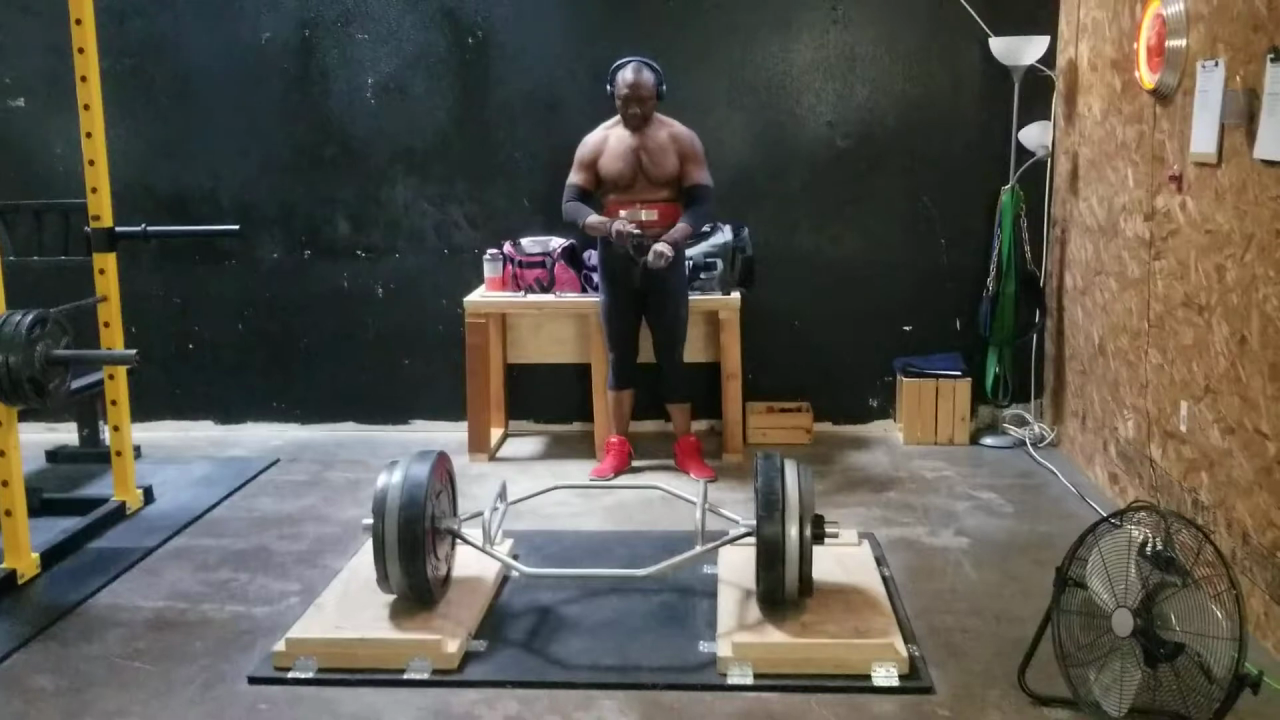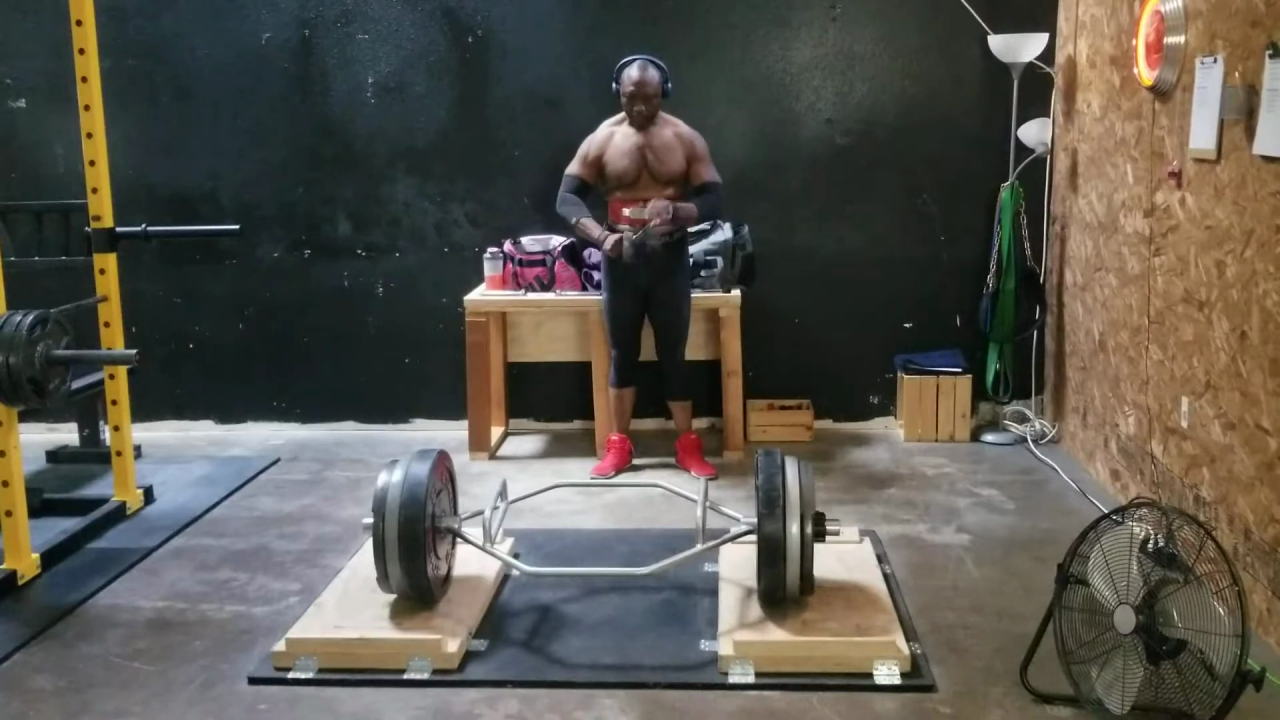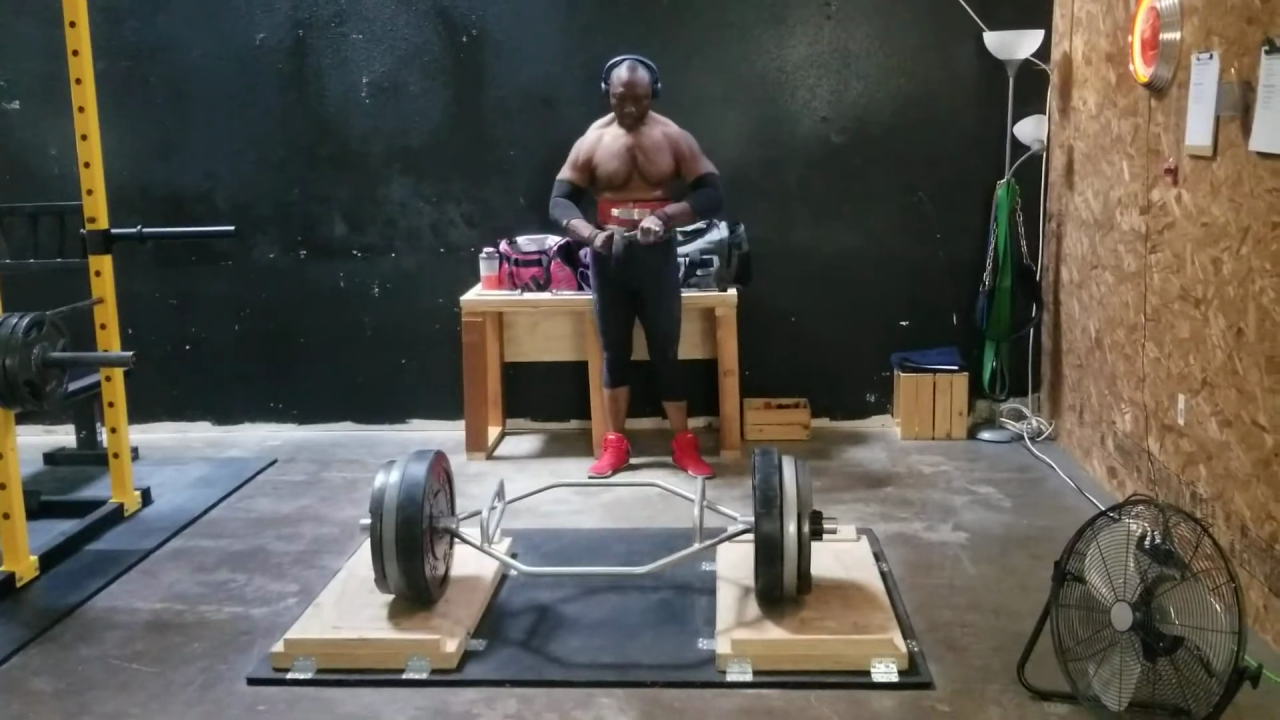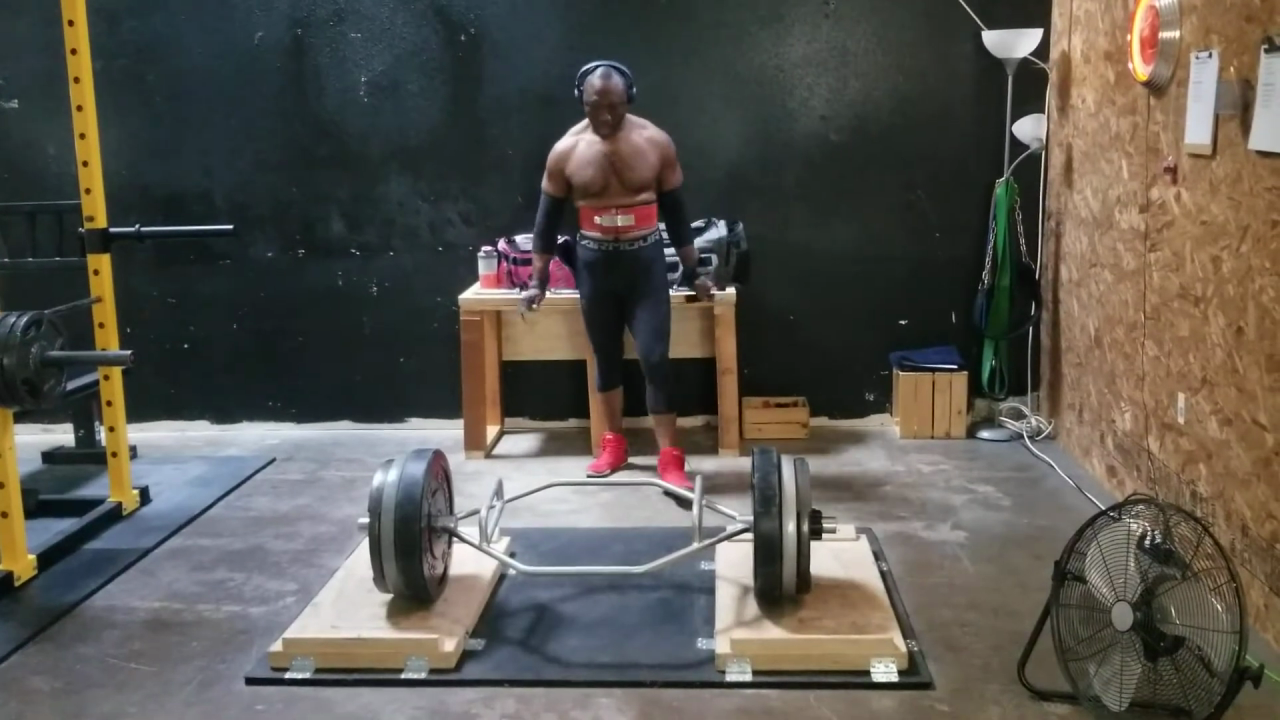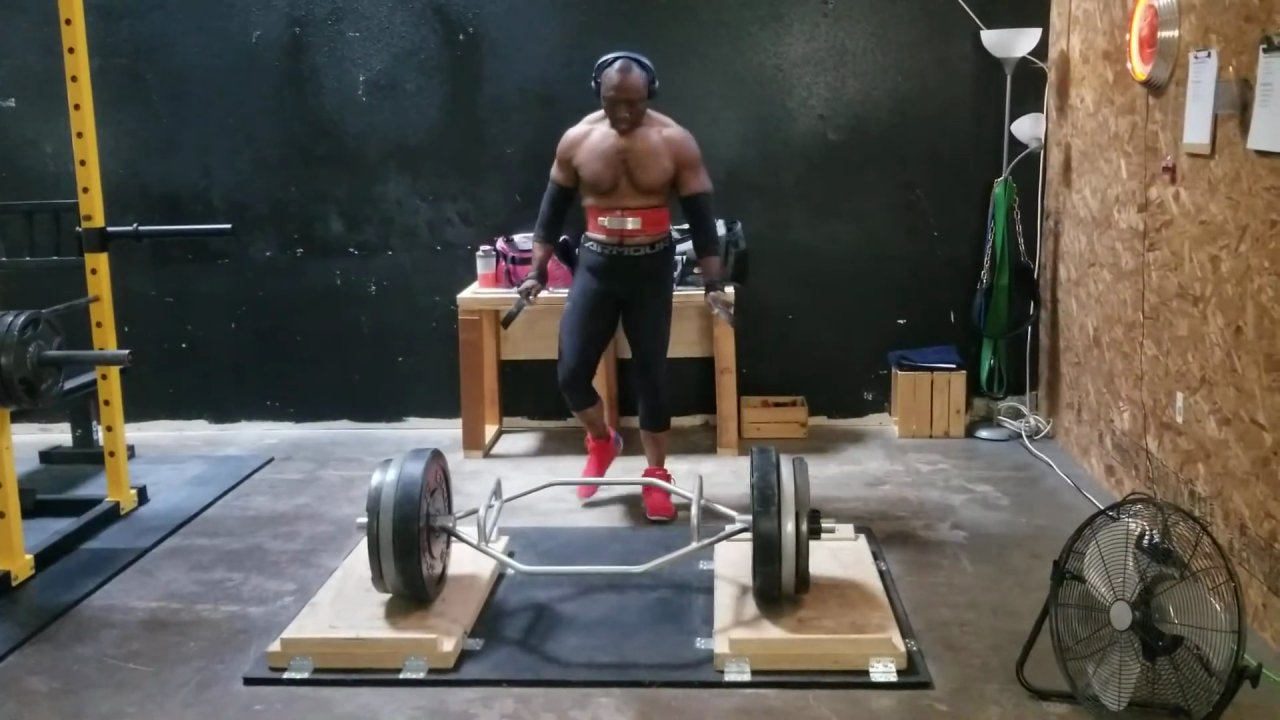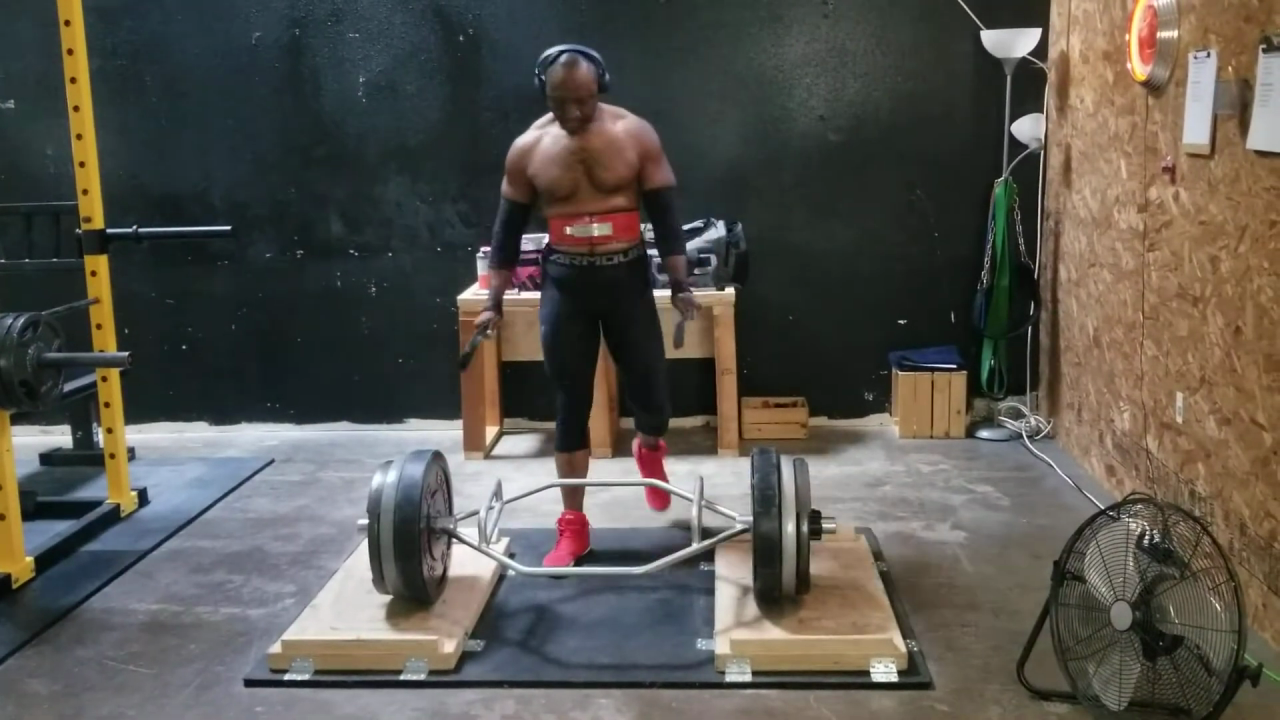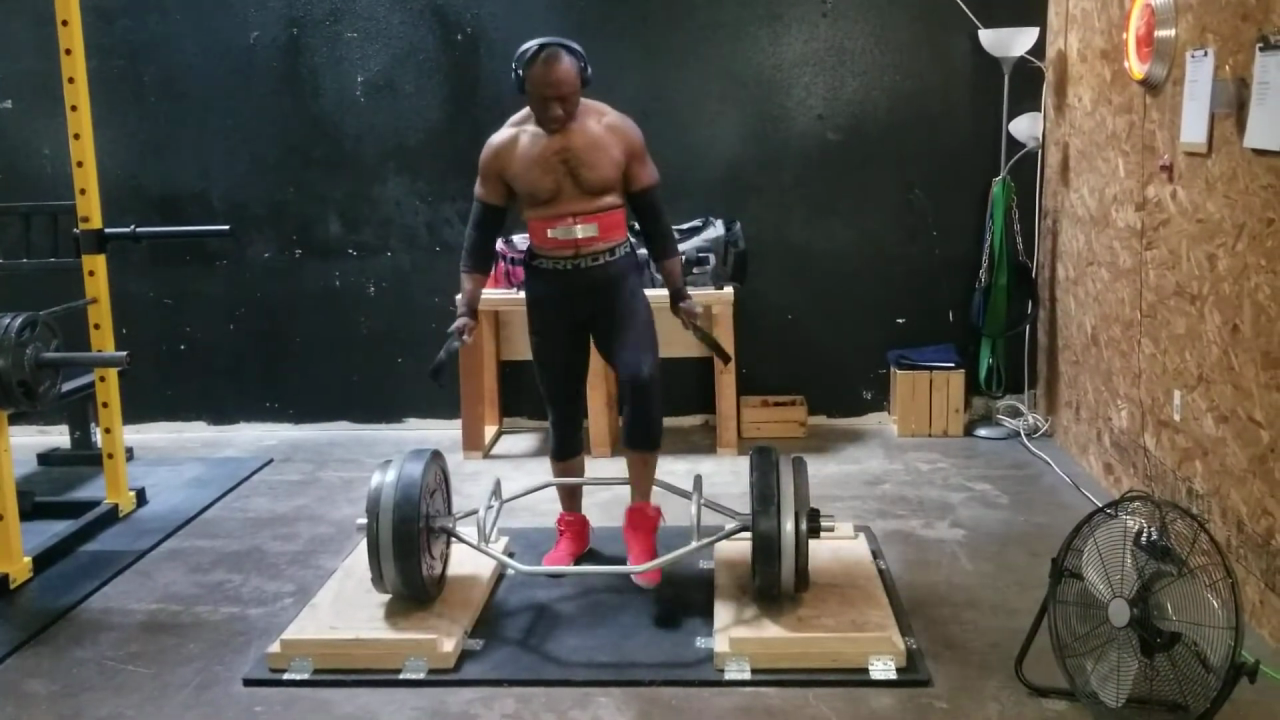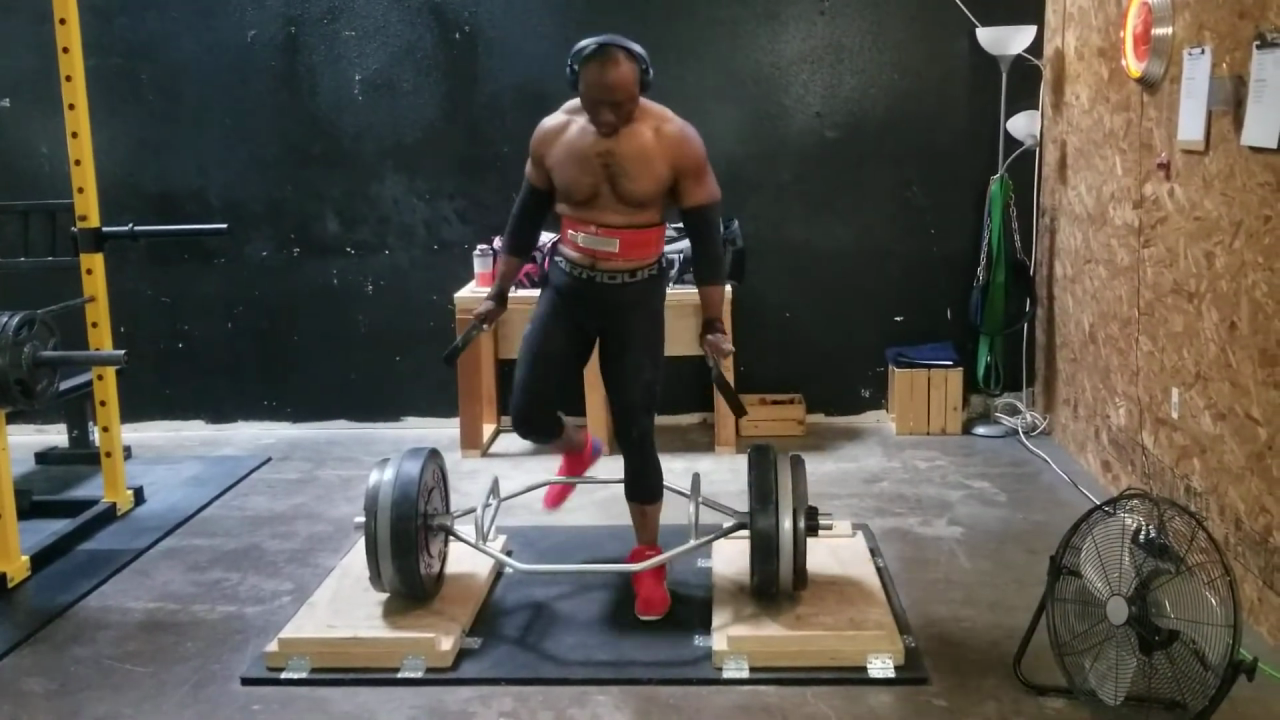
dt=0.5s
person 1, frame 1
left shoulder: (683, 140)
right shoulder: (595, 143)
left elbow: (701, 204)
right elbow: (571, 205)
left wrist: (672, 241)
right wrist: (607, 224)
left hip: (666, 258)
right hip: (616, 258)
left knee: (671, 355)
right knee: (620, 355)
left ankle: (686, 447)
right ankle: (618, 446)
person 1, frame 2
left shoulder: (687, 139)
right shoulder: (601, 140)
left elbow: (713, 201)
right elbow: (566, 198)
left wrist: (677, 212)
right wrist: (601, 235)
left hip: (670, 255)
right hip: (621, 258)
left knee: (673, 353)
right knee: (622, 352)
left ankle: (688, 445)
right ankle: (618, 444)
person 1, frame 3
left shoulder: (675, 139)
right shoulder: (590, 142)
left elbow: (713, 195)
right elbow: (559, 201)
left wrist: (664, 215)
right wrist: (591, 234)
left hip: (657, 256)
right hip: (609, 258)
left knee: (665, 353)
right knee: (614, 353)
left ankle: (684, 444)
right ankle: (615, 443)
person 1, frame 4
left shoulder: (656, 142)
right shoulder: (565, 150)
left elbow: (675, 210)
right elbow: (548, 218)
left wrist: (692, 272)
right wrist: (538, 280)
left hip: (645, 260)
right hip: (594, 262)
left knee: (654, 359)
right knee: (606, 358)
left ankle: (670, 458)
right ankle: (613, 443)
person 1, frame 5
left shoulder: (676, 142)
right shoulder: (576, 140)
left elbow: (700, 216)
right elbow: (553, 207)
left wrist: (713, 284)
right wrist: (537, 271)
left hip: (651, 267)
right hip: (595, 264)
left knee: (650, 376)
right knee: (571, 373)
left ankle: (656, 477)
right ankle: (600, 440)
person 1, frame 6
left shoulder: (636, 134)
right shoulder: (527, 148)
left elbow: (664, 213)
right elbow: (508, 228)
left wrist: (680, 285)
right wrist: (494, 301)
left hip: (626, 274)
right hip: (563, 281)
left knee: (647, 392)
right knee: (571, 403)
left ankle: (649, 450)
right ankle: (573, 525)
person 1, frame 7
left shoulder: (619, 131)
right shoulder: (502, 147)
left elbow: (652, 215)
right elbow: (482, 231)
left wrist: (679, 291)
right wrist: (467, 307)
left hip: (615, 272)
right hip: (548, 284)
left knee: (643, 379)
right knee: (563, 408)
left ankle: (640, 514)
right ankle: (573, 525)
person 1, frame 8
left shoulder: (677, 141)
right shoulder: (552, 132)
left elbow: (706, 235)
right elbow: (525, 217)
left wrist: (713, 324)
right wrist: (498, 293)
left hip: (635, 295)
right hip: (565, 285)
left knee: (635, 432)
right knee: (529, 415)
left ankle: (647, 561)
right ankle: (575, 451)
